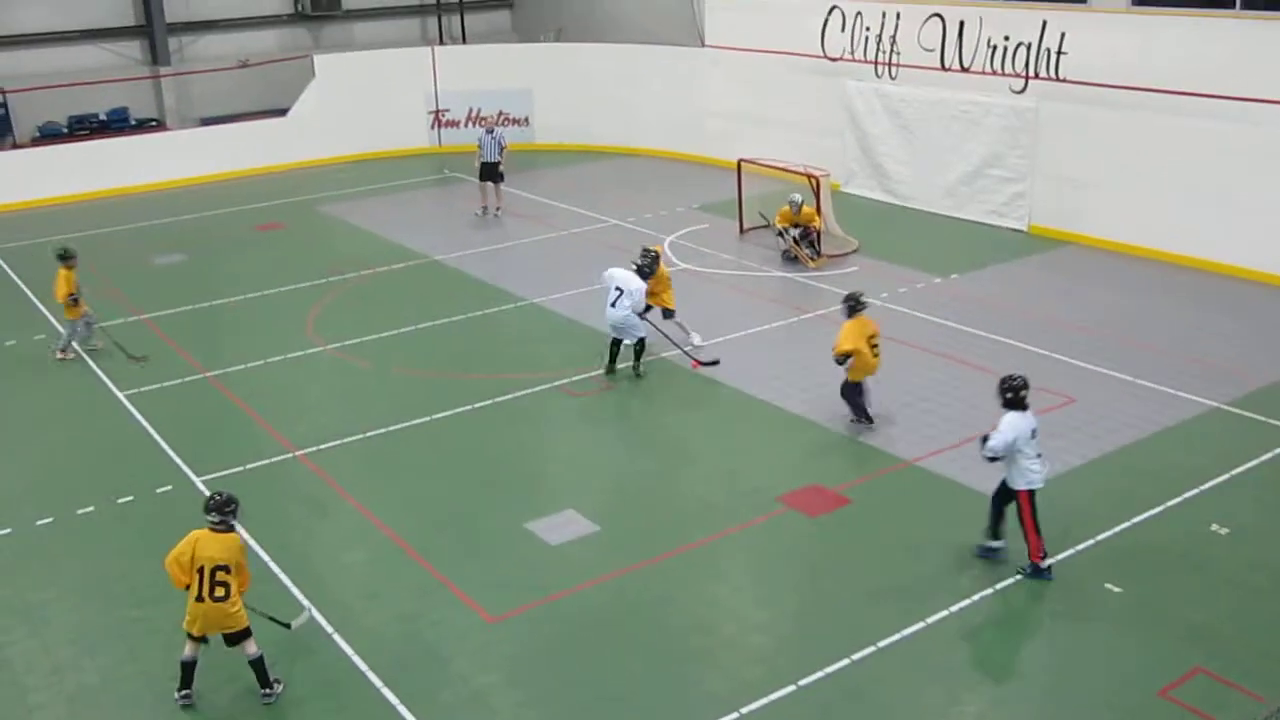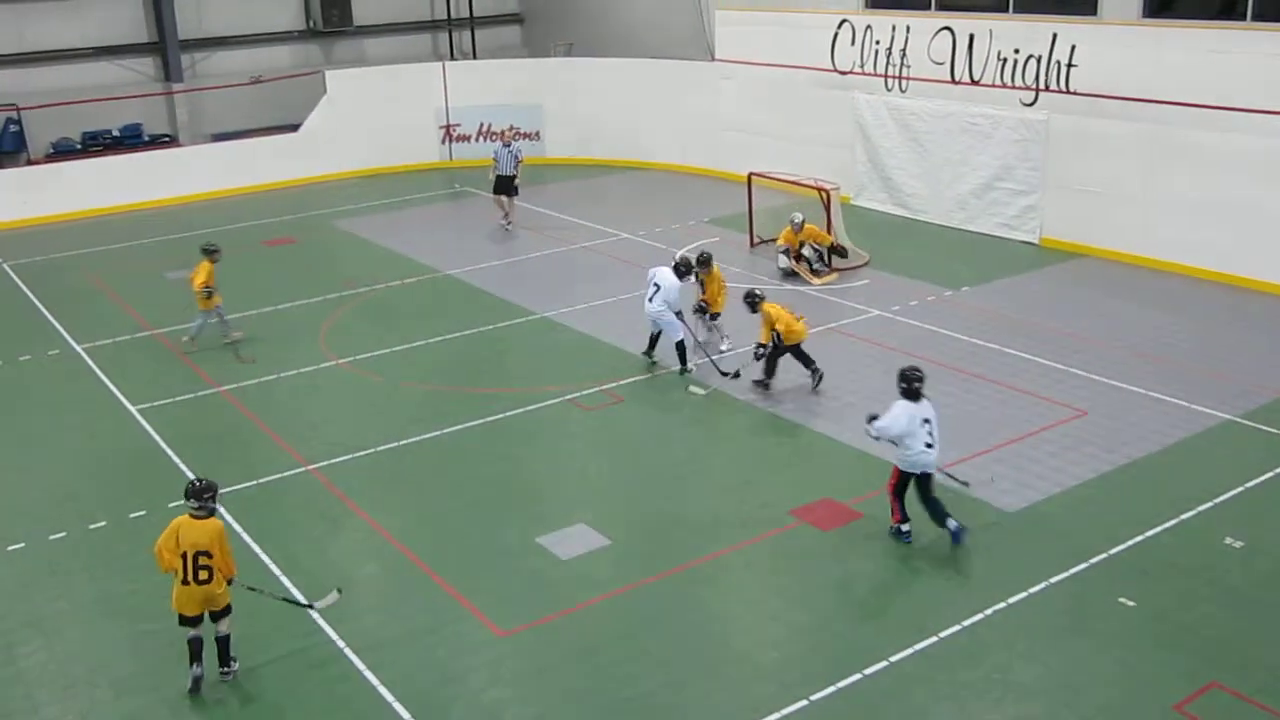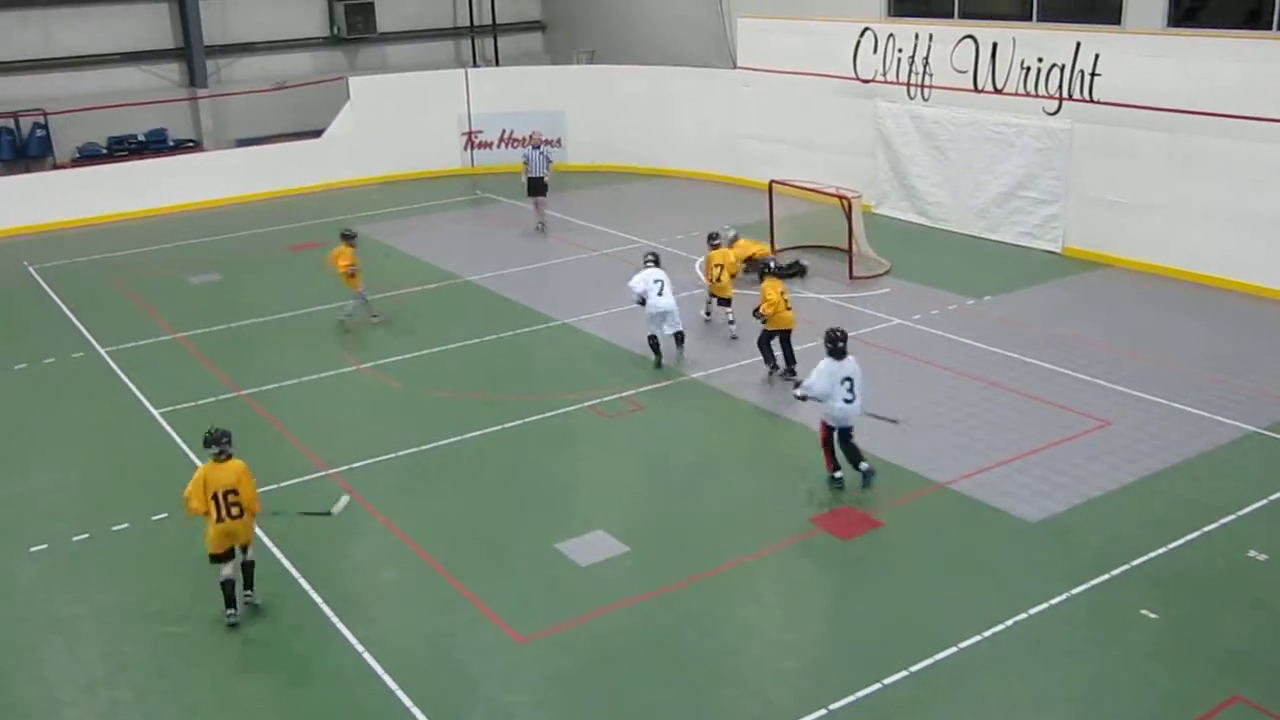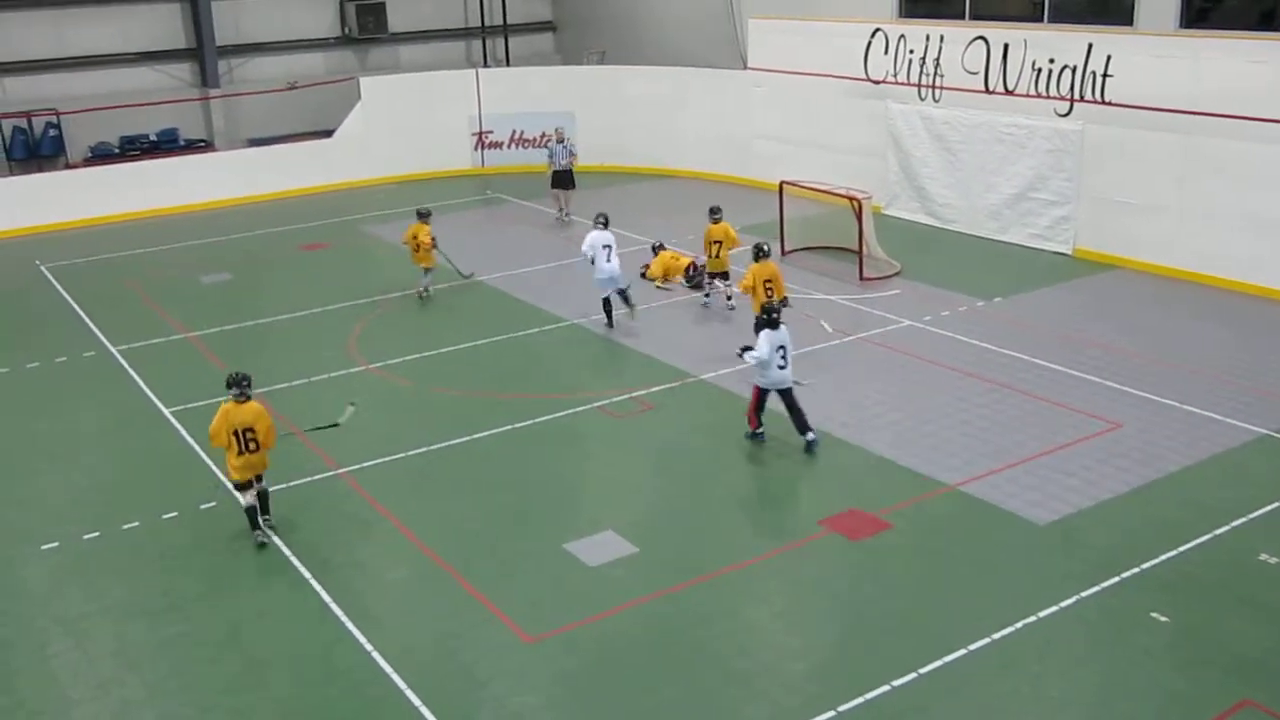
dt=0.7s
person 1, frame 1
left shoulder: (195, 537)
right shoulder: (235, 542)
left elbow: (174, 562)
right elbow: (243, 577)
left wrist: (188, 584)
right wrist: (237, 591)
left hip: (199, 607)
right hip: (228, 607)
left knee: (192, 644)
right knee: (248, 644)
left ankle: (184, 691)
right ankle: (267, 688)
person 1, frame 2
left shoulder: (178, 525)
right shoulder: (216, 527)
left elbow: (163, 551)
right elbow: (225, 559)
left wrist: (176, 569)
right wrist: (229, 576)
left hip: (186, 590)
right hip: (213, 586)
left knee: (193, 628)
right knee: (221, 623)
left ankle: (195, 667)
right ankle: (226, 667)
person 1, frame 3
left shoulder: (203, 472)
right shoulder: (240, 467)
left elbow: (191, 498)
right elbow: (250, 495)
left wrist: (207, 511)
right wrist: (253, 512)
left hip: (218, 528)
right hip: (241, 522)
left knee: (225, 567)
right knee: (246, 552)
left ankle: (230, 610)
right ankle: (249, 591)
person 1, frame 4
left shoulder: (225, 410)
right shoulder: (257, 409)
left elbow: (216, 434)
right elbow: (267, 431)
left wrist: (228, 444)
right wrist: (267, 445)
left hip: (238, 462)
right hip: (258, 457)
left knee: (247, 495)
right knee: (260, 483)
left ankle: (257, 532)
right ankle: (266, 518)
person 2, frame 1
left shoulder: (1011, 420)
right shoulder: (1026, 414)
left elbow: (996, 446)
left wrist: (987, 444)
right wrist: (992, 444)
left hip: (1023, 477)
right hip: (1021, 472)
left knee: (1028, 520)
right knee: (998, 501)
left ankle: (1040, 565)
right ankle: (994, 544)
person 2, frame 2
left shoulder: (901, 407)
right shoulder: (926, 404)
left elbow: (886, 429)
left wrist: (872, 425)
left hip: (910, 460)
right hip: (929, 457)
left knee: (895, 490)
right knee: (927, 496)
left ankle: (903, 529)
right ankle: (952, 526)
person 2, frame 3
left shoulder: (825, 365)
right shoulder: (852, 361)
left elbow: (816, 388)
right elbow: (857, 384)
left wrist: (800, 391)
right wrist: (856, 402)
left hip: (832, 412)
right hip: (851, 410)
left knee: (827, 441)
right knee: (846, 441)
left ankle: (836, 475)
right ankle: (864, 468)
person 2, frame 4
left shoulder: (764, 335)
right shoulder: (783, 329)
left elbow: (762, 357)
left wrist: (746, 354)
left hip: (766, 377)
right hip: (785, 376)
left knee: (756, 404)
right knee: (793, 407)
left ankle: (757, 432)
right ankle: (809, 436)
